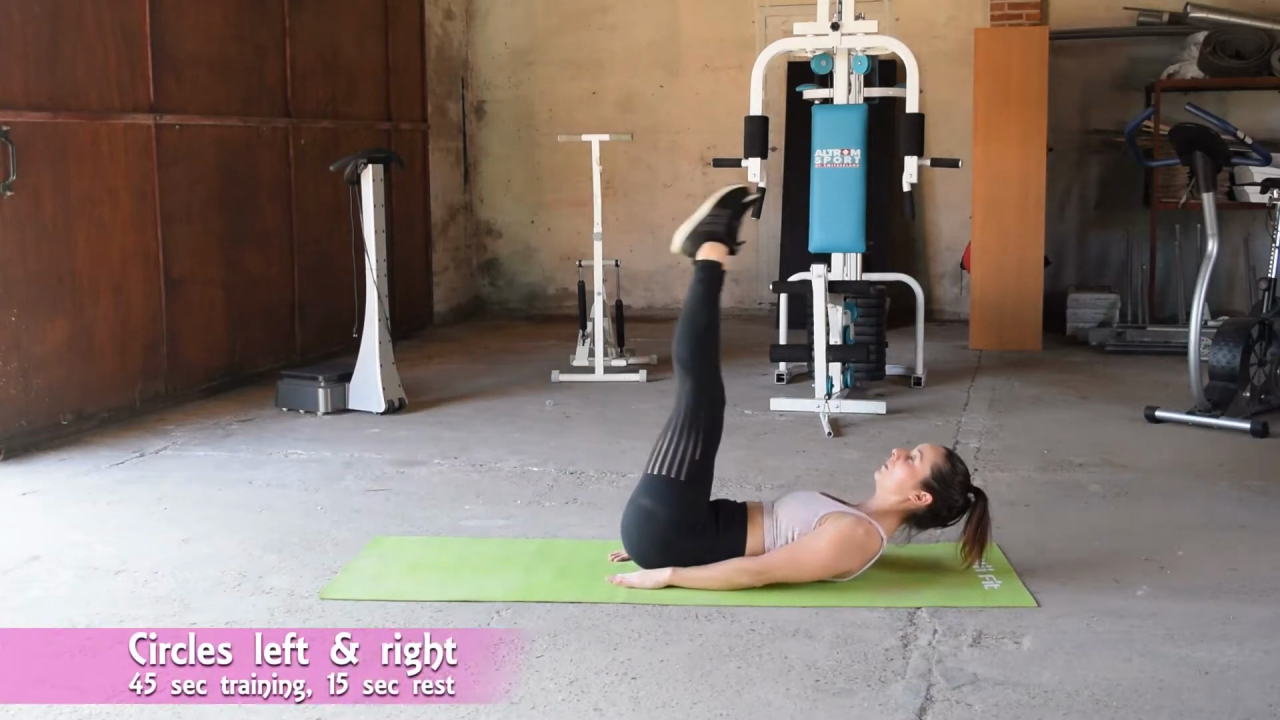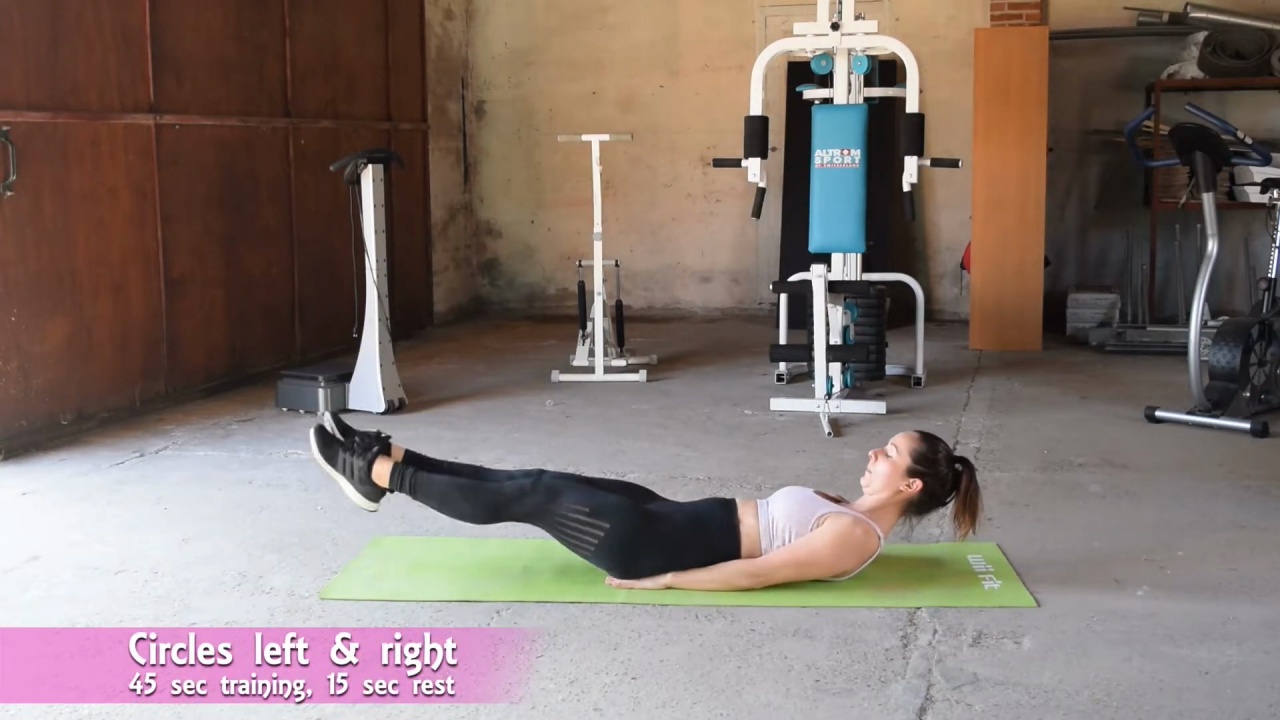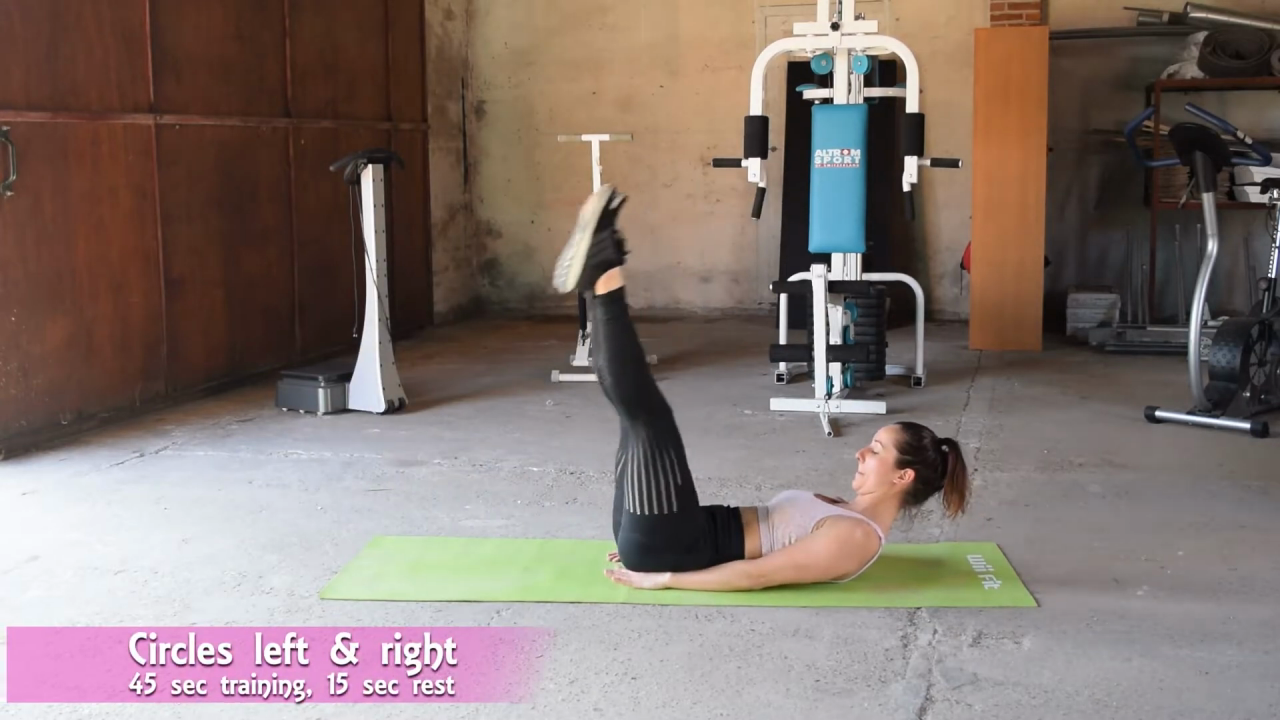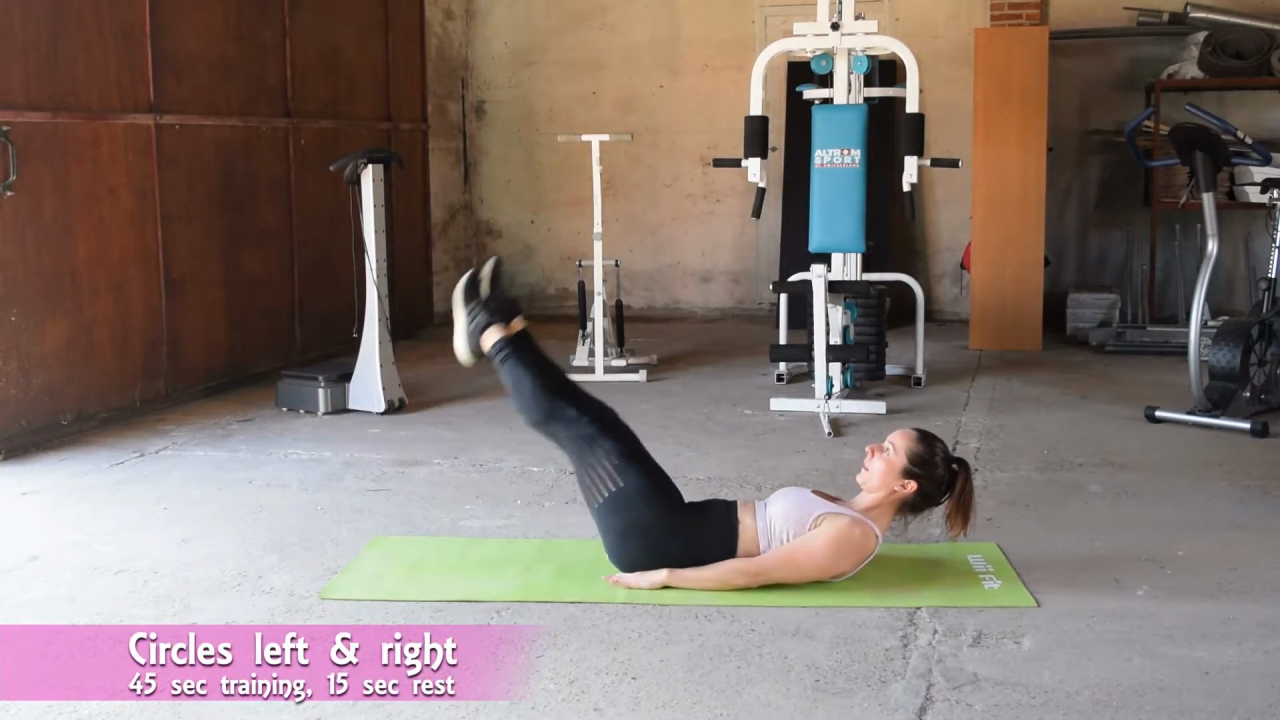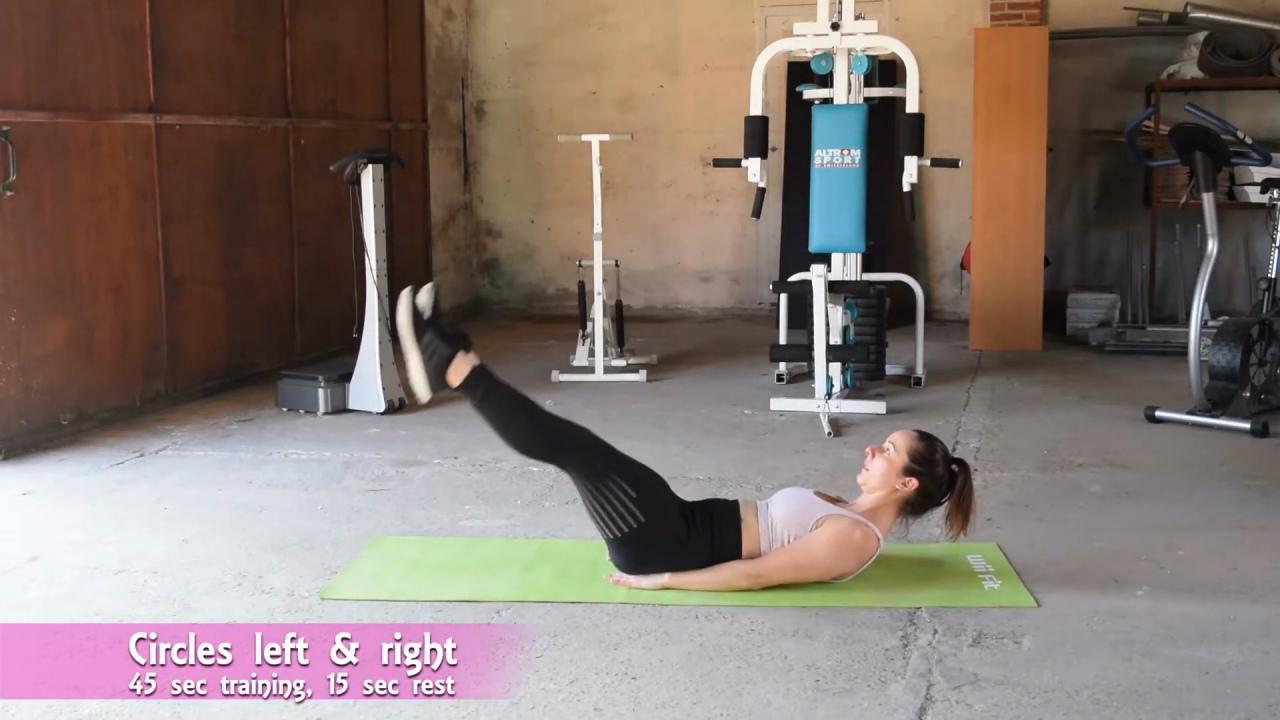
dt=1s
person 1, frame 1
left shoulder: (857, 536)
right shoulder: (853, 515)
left elbow: (760, 572)
left wrist: (664, 575)
left hip: (666, 541)
left knee: (699, 388)
left ankle: (712, 248)
right ankle: (710, 250)
person 1, frame 2
left shoulder: (855, 535)
right shoulder: (846, 510)
left elbow: (757, 572)
left wrist: (661, 578)
left hip: (670, 544)
right hip: (677, 521)
left knee: (532, 495)
right knee: (540, 485)
left ankle: (379, 471)
right ankle: (382, 460)
person 1, frame 3
left shoulder: (855, 538)
right shoulder: (849, 513)
left elbow: (754, 575)
left wrist: (657, 578)
left hip: (663, 549)
right hip: (689, 533)
left knee: (647, 416)
right knee: (637, 405)
left ankle: (603, 274)
person 1, frame 4
left shoulder: (851, 538)
right shoulder: (854, 513)
left elbow: (754, 574)
left wrist: (661, 577)
left hip: (667, 542)
right hip: (691, 527)
left knee: (576, 428)
right knee: (599, 423)
left ankle: (490, 335)
right ankle: (504, 326)
person 1, frame 5
left shoulder: (856, 535)
right shoulder: (848, 511)
left elbow: (758, 574)
left wrist: (662, 577)
left hip: (681, 543)
right hip: (690, 523)
left knee: (574, 449)
right knee: (577, 448)
left ankle: (452, 364)
right ankle: (453, 361)
